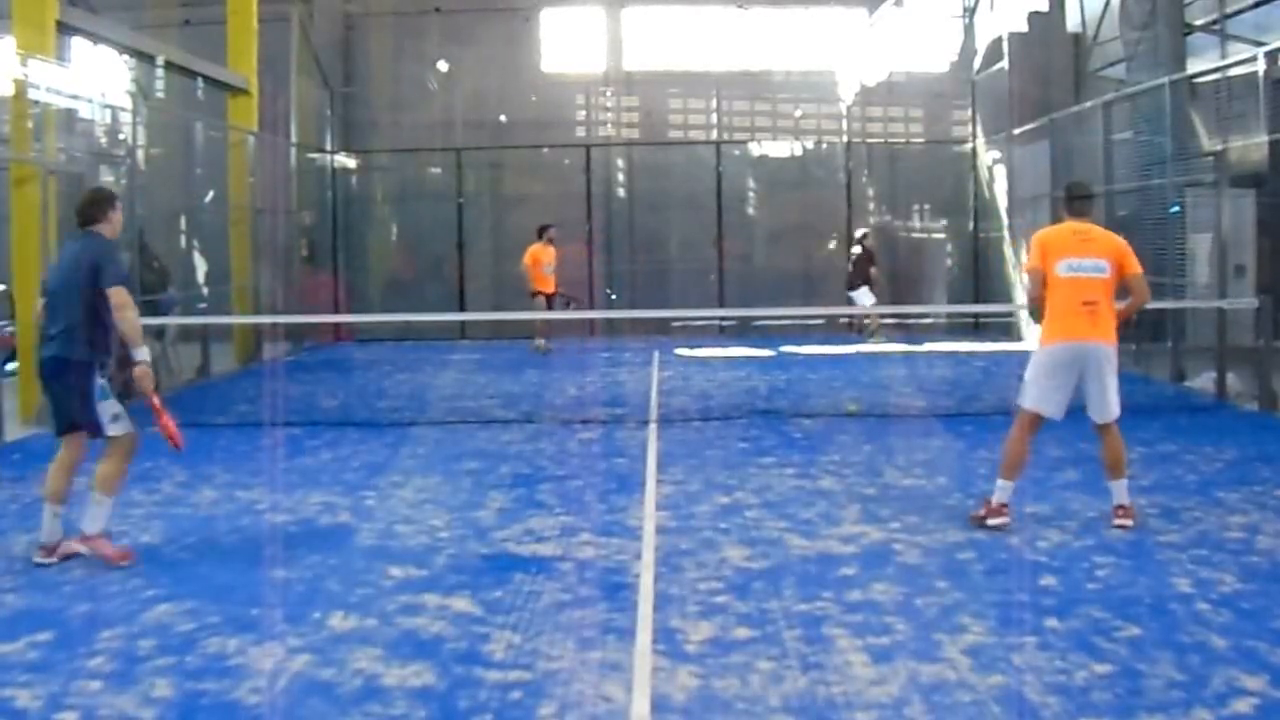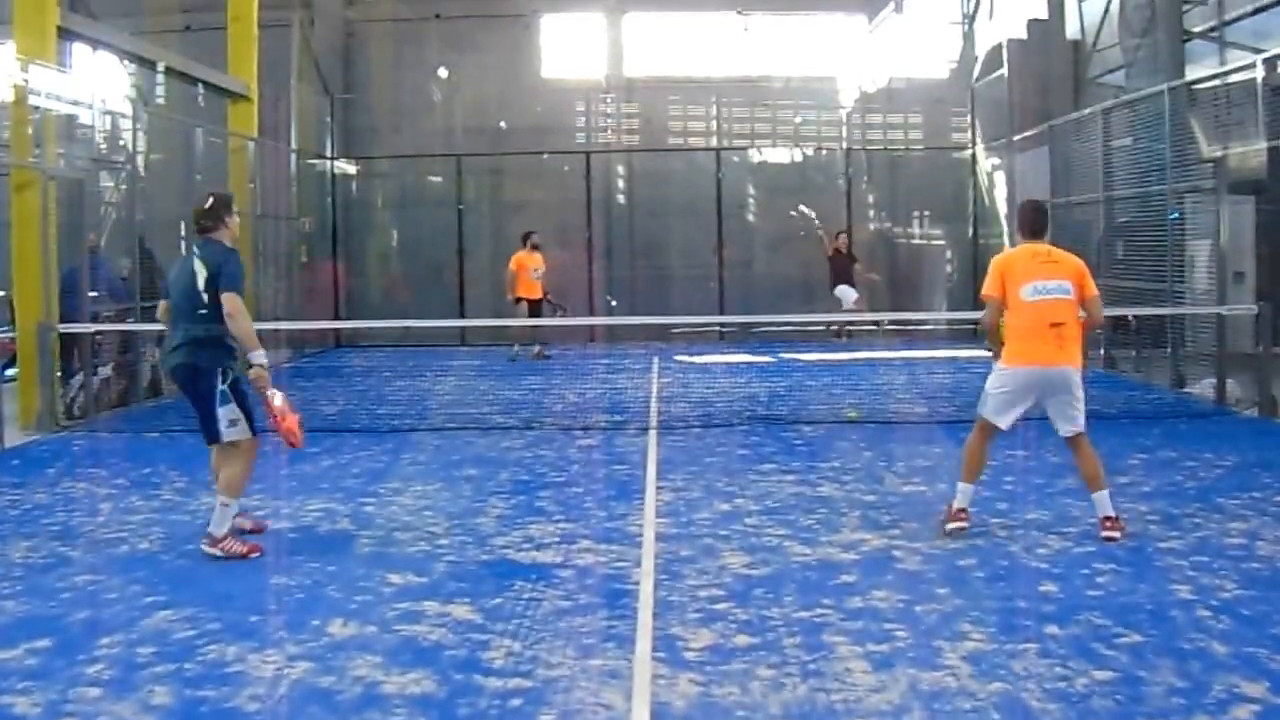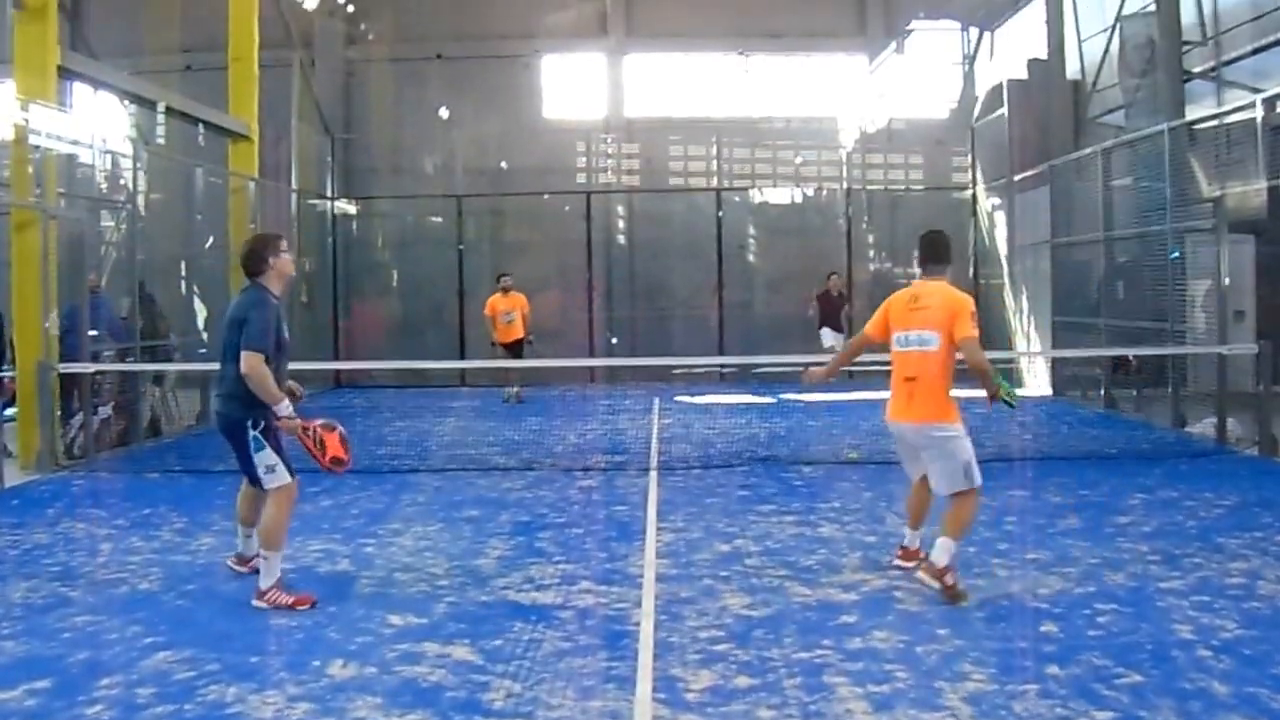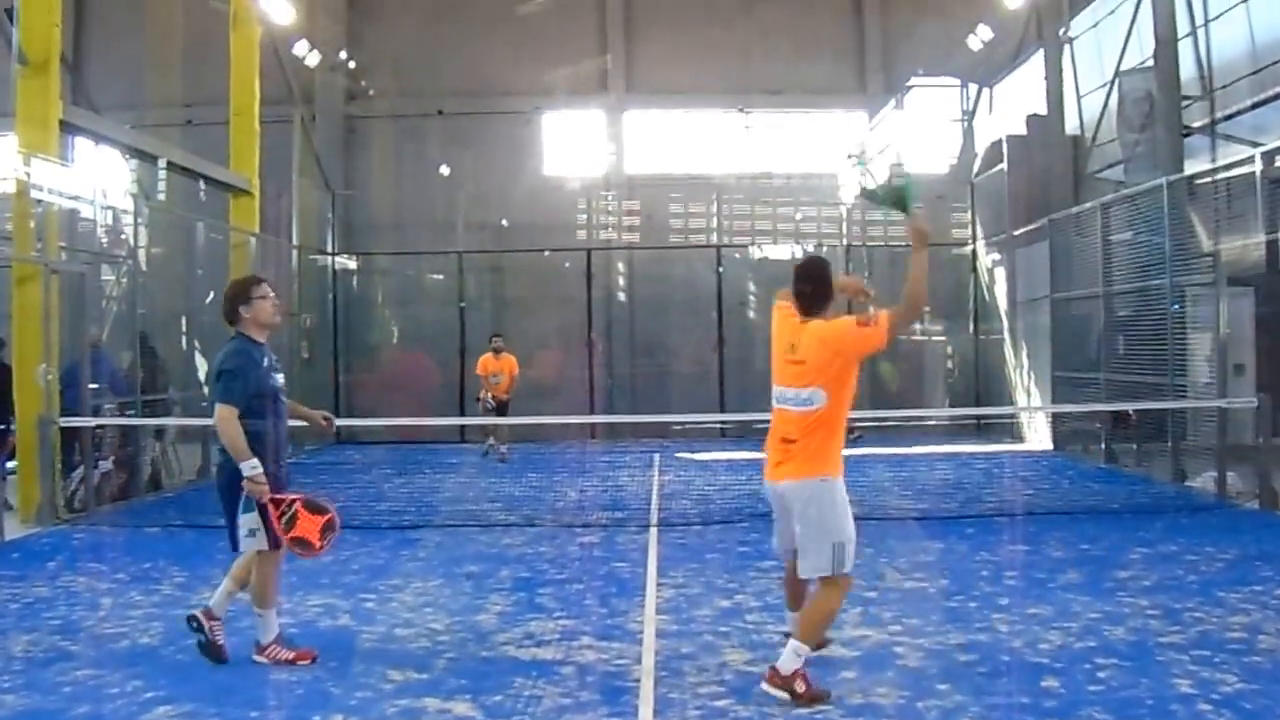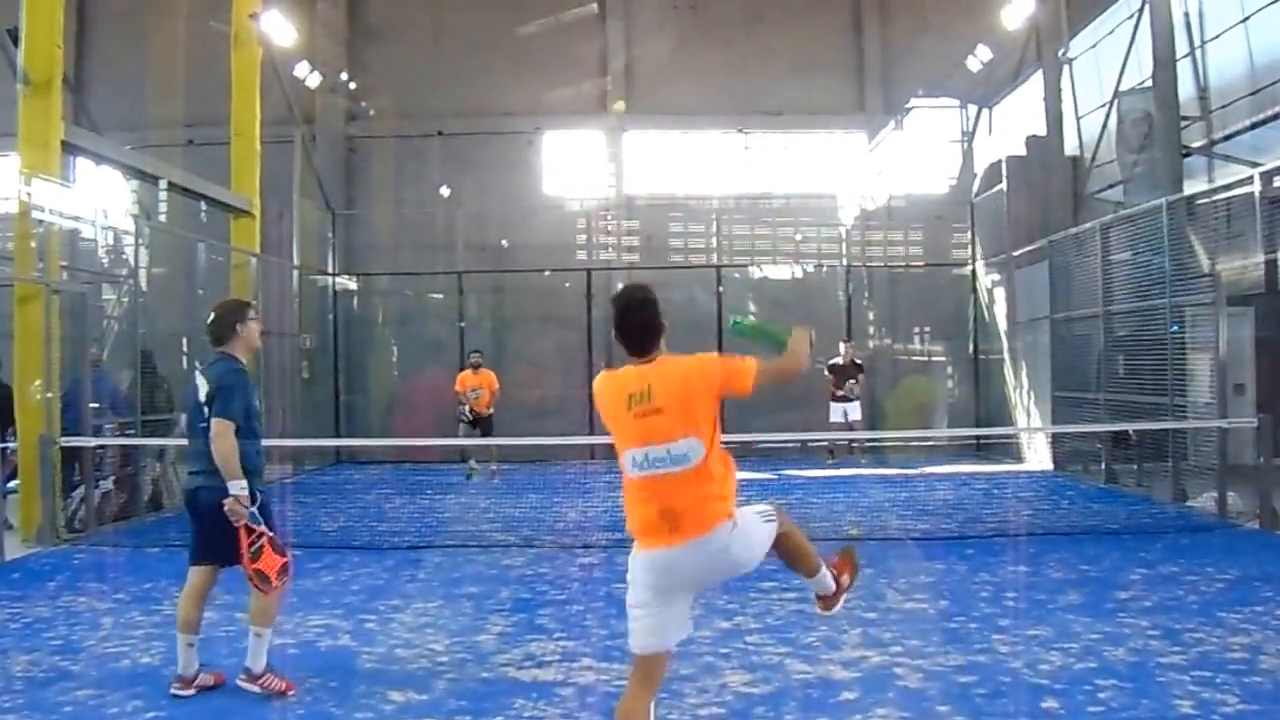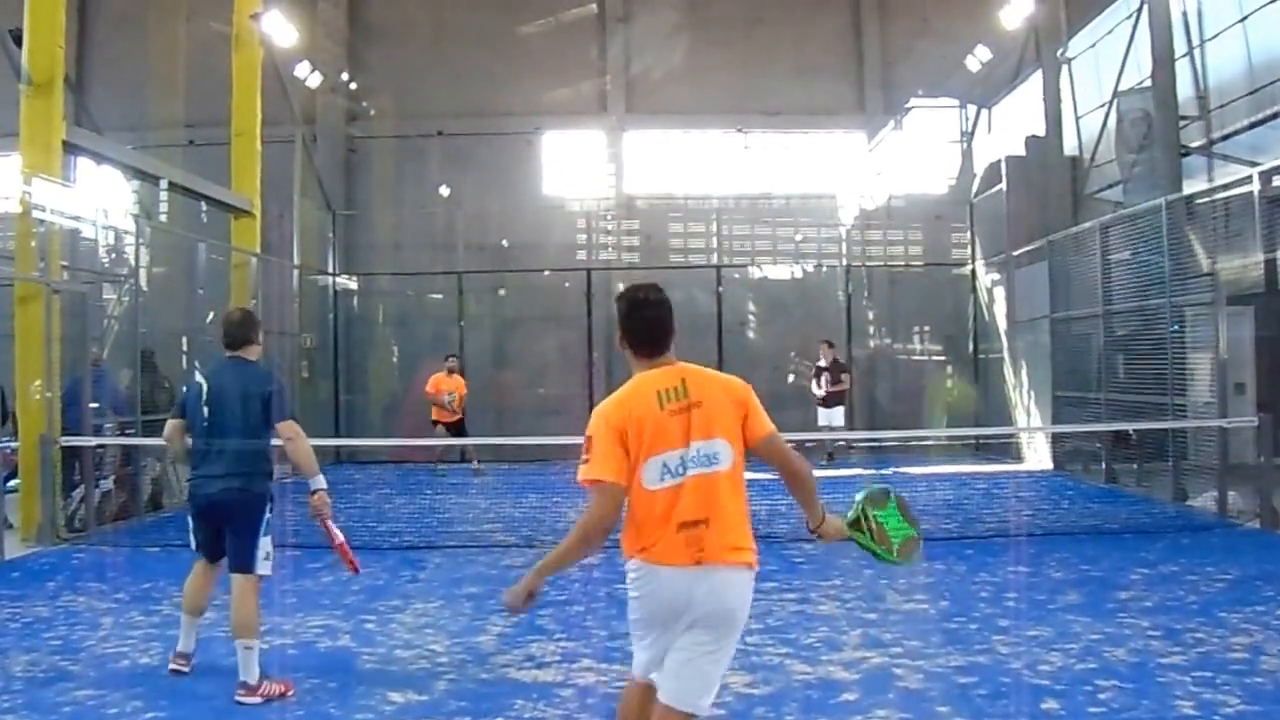
dt=0.5s
person 1, frame 1
left shoulder: (1044, 238)
right shoulder: (1115, 243)
left elbow: (1035, 294)
right elbow: (1141, 296)
left hip: (1058, 343)
right hip: (1101, 344)
left knee: (1026, 422)
right knee: (1107, 426)
left ankle: (999, 504)
right ankle: (1122, 506)
person 1, frame 2
left shoulder: (1003, 262)
right shoulder: (1074, 263)
left elbow: (991, 321)
right elbow: (1096, 318)
left wrist: (998, 347)
left hip: (1019, 365)
right hip: (1066, 365)
left knee: (982, 431)
right knee: (1078, 441)
left ankle: (959, 509)
right ankle: (1108, 517)
person 1, frame 3
left shoulder: (896, 301)
right shoulder: (958, 301)
left elbow: (856, 345)
right elbow: (973, 356)
left wrist: (827, 370)
right wrist: (995, 386)
left hip: (897, 415)
right hip: (936, 419)
left knee: (926, 479)
right knee: (966, 495)
left ankle: (910, 549)
right ankle: (937, 566)
person 1, frame 4
left shoulder: (782, 321)
right shoulder: (843, 334)
left elbow: (791, 292)
right elbow: (909, 312)
left wrist: (839, 284)
right wrist: (919, 243)
left hip: (777, 475)
right hip: (815, 478)
left knee: (801, 557)
right knee: (835, 581)
left ankle: (801, 633)
right ankle: (785, 670)
person 1, frame 5
left shoulder: (605, 388)
right shoulder: (699, 371)
right elbow: (786, 371)
right wrist: (800, 343)
left hip: (655, 555)
right hip: (716, 538)
left knee: (645, 674)
right knee: (779, 526)
right ankle: (828, 586)
person 1, frame 6
left shoulder: (613, 413)
right shoulder: (732, 390)
left elbow: (602, 520)
right elbow: (791, 465)
left wrist: (536, 576)
right wrist: (818, 518)
left hip: (658, 575)
right hip: (727, 577)
left knee: (644, 680)
person 2, frame 1
left shoulder: (67, 254)
right shoulder: (105, 250)
left elbow: (43, 310)
right elbow: (120, 302)
right wrist: (141, 356)
left hip: (53, 359)
right hip: (82, 362)
left knee: (73, 445)
right knee: (123, 442)
left ankle: (50, 541)
right ankle: (92, 531)
person 2, frame 2
left shoulder: (185, 261)
right shoulder: (225, 256)
left elbow: (164, 312)
right elbow: (233, 311)
right wrist: (258, 359)
left hip: (182, 360)
right hip: (209, 362)
left knee: (223, 439)
right knee: (243, 443)
left ankle: (227, 515)
right ankle: (219, 535)
person 2, frame 3
left shoulder: (260, 301)
right shoulder: (261, 306)
right elbow: (251, 367)
left wrist: (283, 384)
right wrist: (284, 409)
left hip: (247, 411)
right hip: (248, 414)
left knee: (258, 483)
right knee: (283, 490)
left ankle: (246, 554)
right ankle: (268, 588)
person 2, frame 4
left shoulder: (260, 352)
right shoulder: (239, 357)
right elbow: (224, 419)
left wrist: (308, 414)
right wrist: (252, 471)
left hip: (269, 467)
right hip: (248, 472)
left knee: (268, 549)
right knee: (267, 552)
left ankle: (212, 612)
right ankle: (267, 643)
person 2, frame 5
left shoulder: (206, 374)
right shoulder: (235, 374)
left elbow: (192, 428)
right elbow: (221, 434)
right wrist: (237, 489)
left hip: (200, 488)
right hip: (228, 493)
left knee: (200, 577)
left ankle: (186, 674)
right ankle: (255, 671)
person 2, frame 6
left shoulder: (200, 380)
right shoulder: (264, 380)
left elbow: (171, 434)
right elbow: (290, 436)
right wrist: (318, 485)
left hip: (202, 488)
right hip: (247, 491)
left knee: (207, 562)
right knee: (246, 580)
left ankle: (184, 651)
right ankle: (250, 682)
